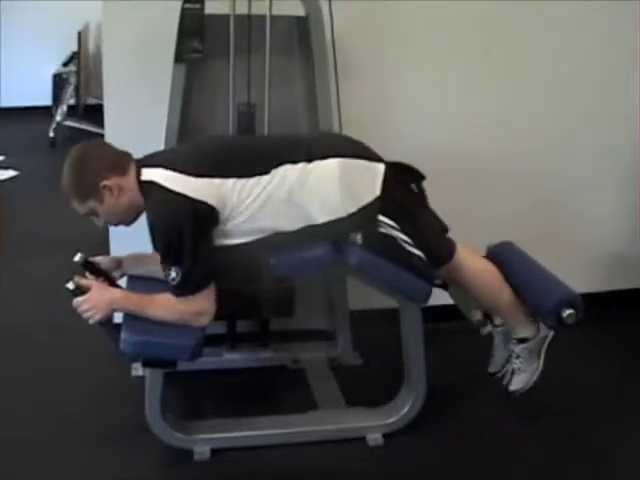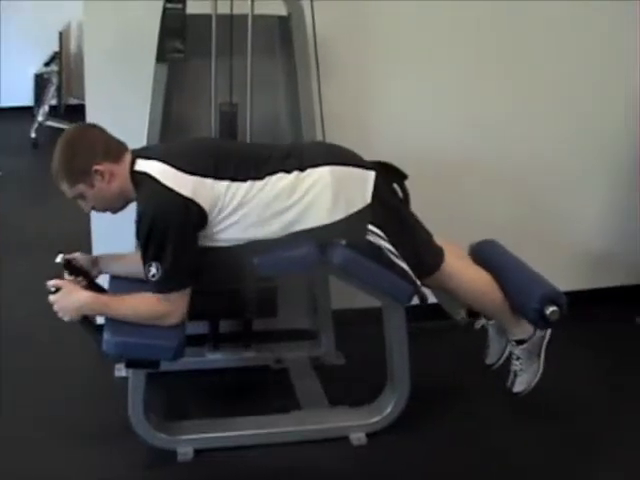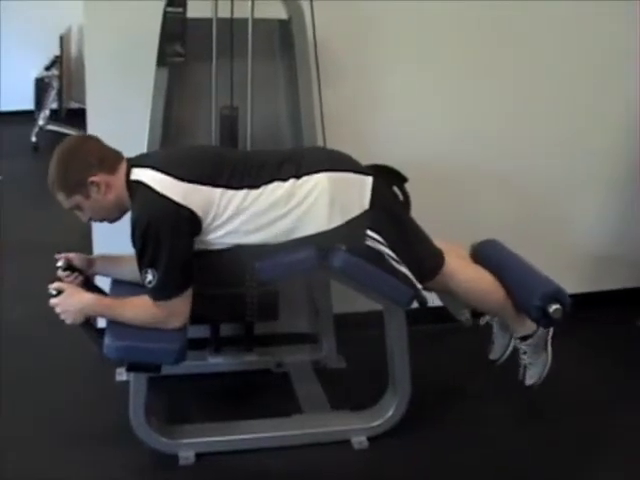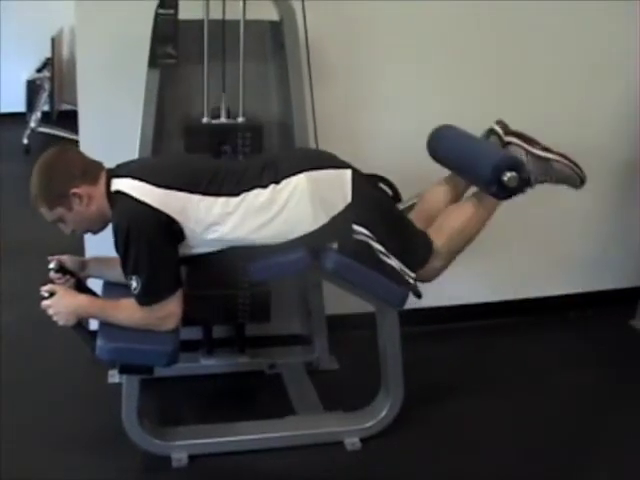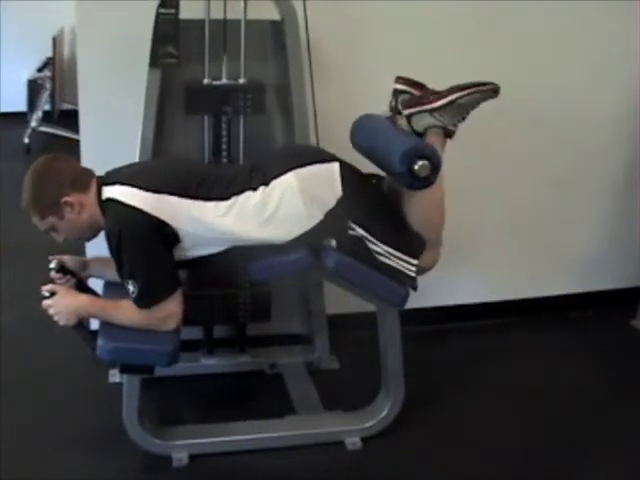
dt=0.7s
person 1, frame 1
left shoulder: (168, 205)
right shoulder: (156, 175)
left elbow: (198, 309)
right elbow: (184, 264)
left wrist: (117, 301)
right wrist: (123, 263)
left hip: (346, 188)
right hip: (334, 170)
left knee: (446, 260)
right knee: (437, 256)
left ankle: (526, 332)
right ankle: (503, 322)
person 1, frame 2
left shoulder: (160, 199)
right shoulder: (149, 166)
left elbow: (169, 308)
right elbow: (165, 264)
left wrist: (87, 303)
right wrist: (99, 263)
left hip: (340, 197)
right hip: (325, 177)
left knee: (433, 268)
right knee: (427, 257)
left ankle: (522, 332)
right ankle: (498, 315)
person 1, frame 3
left shoulder: (154, 208)
right shoulder: (144, 175)
left elbow: (171, 312)
right elbow: (162, 270)
left wrist: (91, 305)
right wrist: (96, 265)
left hip: (337, 203)
right hip: (325, 184)
left knee: (434, 271)
right knee: (423, 258)
left ankle: (527, 326)
right ankle: (503, 308)
person 1, frame 4
left shoulder: (133, 215)
right shoulder: (127, 183)
left elbow: (162, 314)
right elbow: (152, 269)
left wrist: (84, 305)
right wrist: (87, 266)
left hip: (324, 205)
right hip: (312, 178)
left knee: (426, 261)
right knee: (413, 232)
person 1, frame 5
left shoulder: (125, 218)
right shoulder: (119, 187)
left elbow: (163, 314)
right elbow: (153, 266)
left wrist: (84, 306)
right wrist: (88, 266)
left hip: (317, 203)
right hip: (302, 177)
left knee: (422, 254)
right knee: (393, 223)
left ankle: (430, 126)
right ankle: (413, 121)
